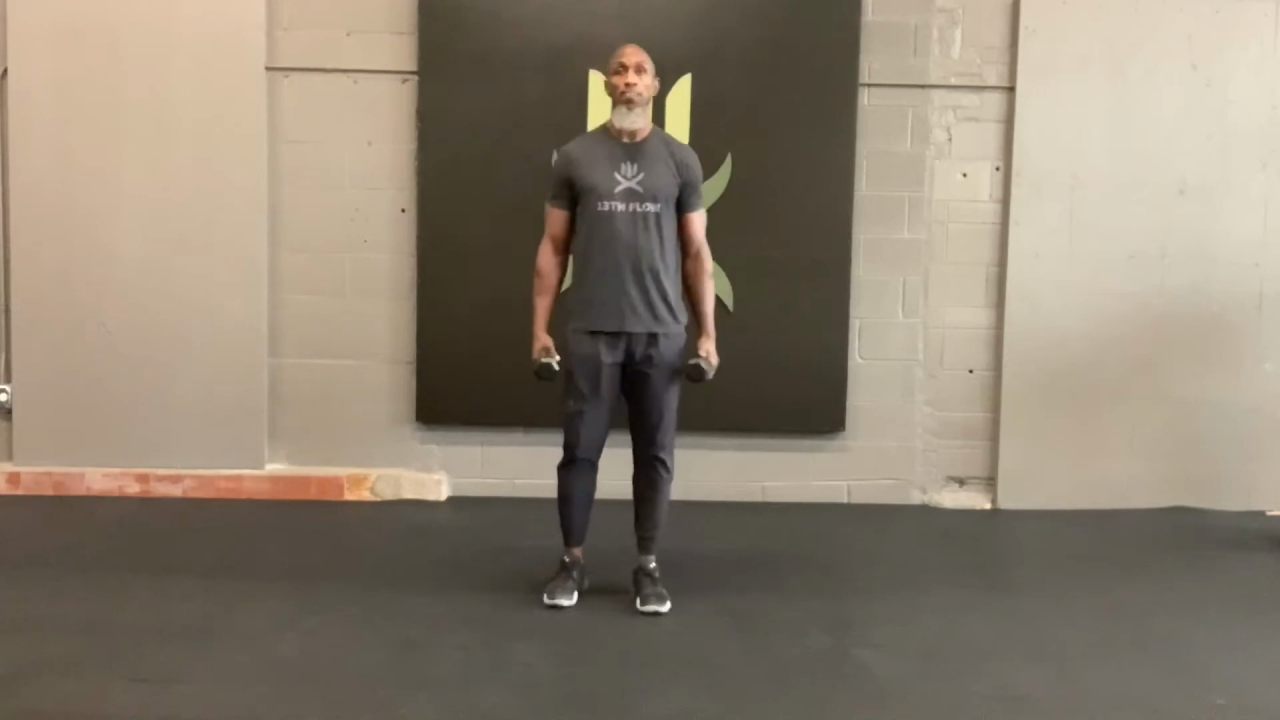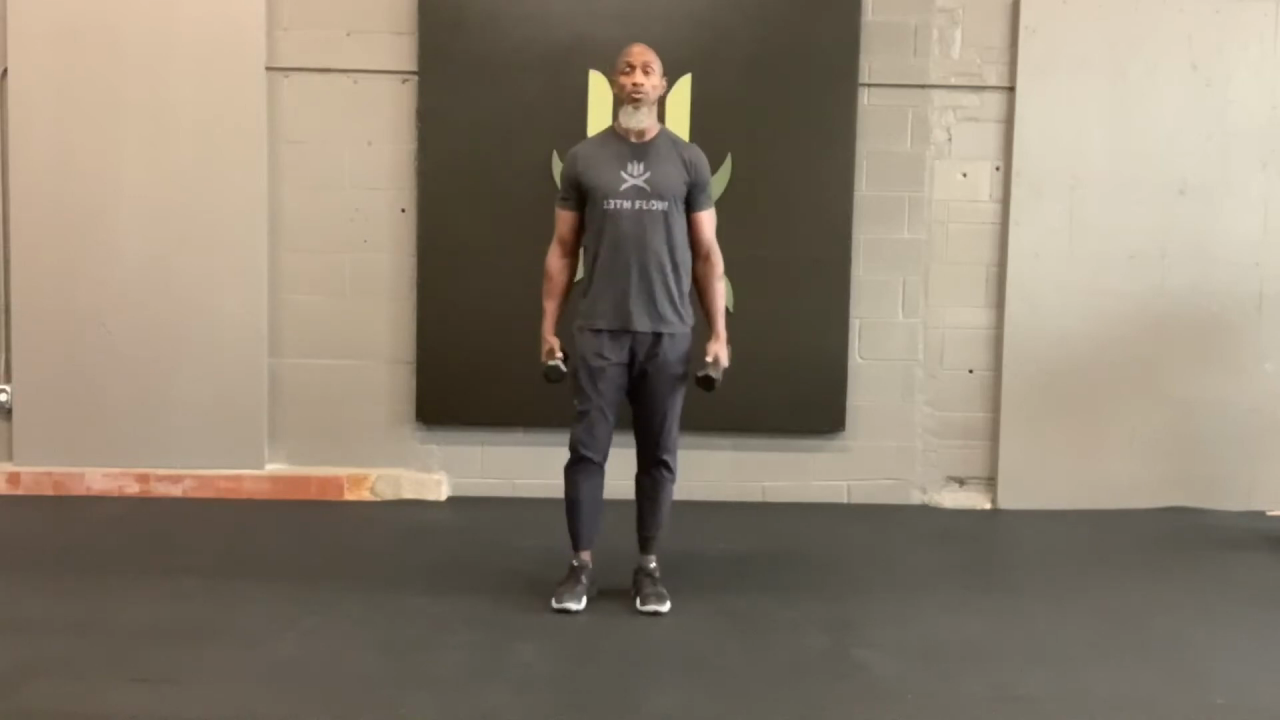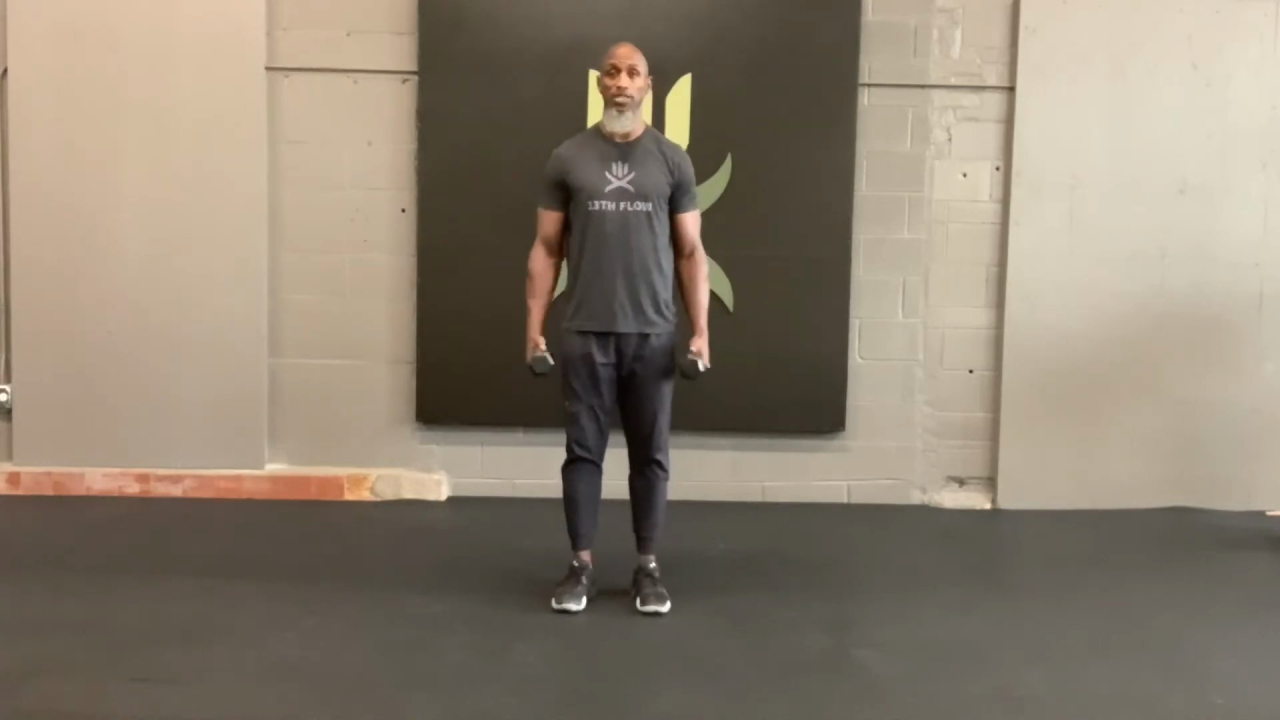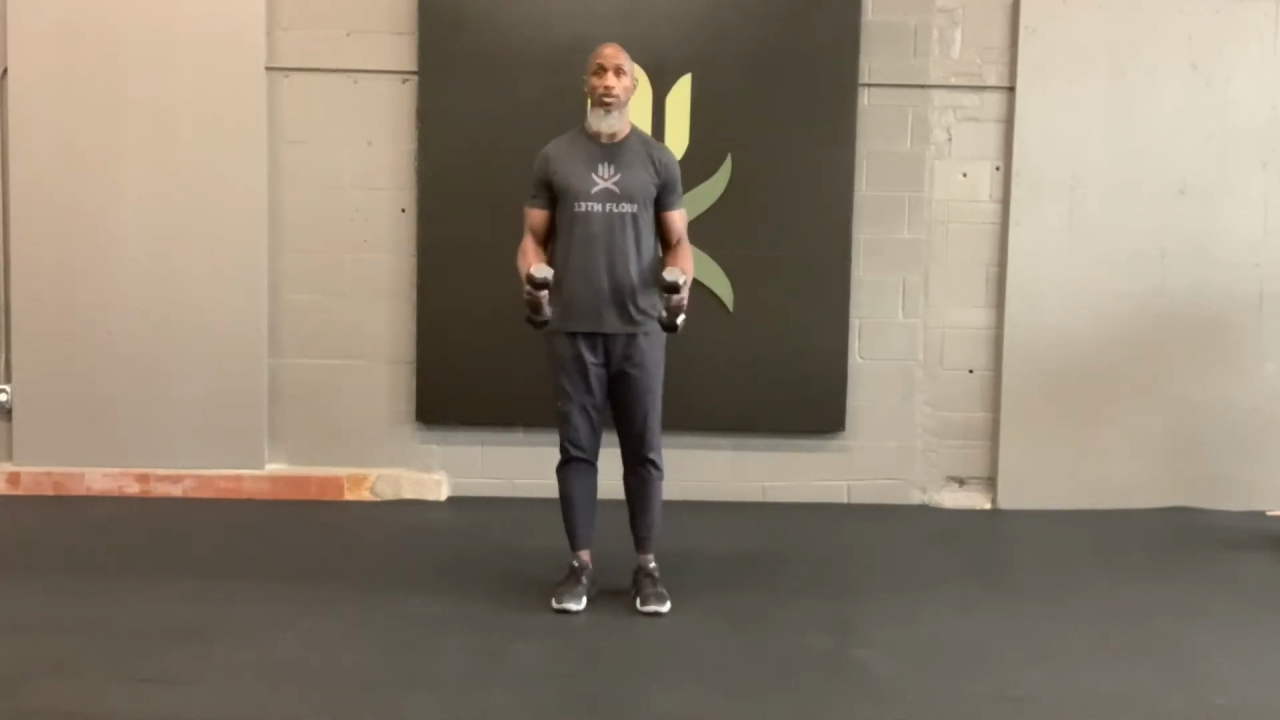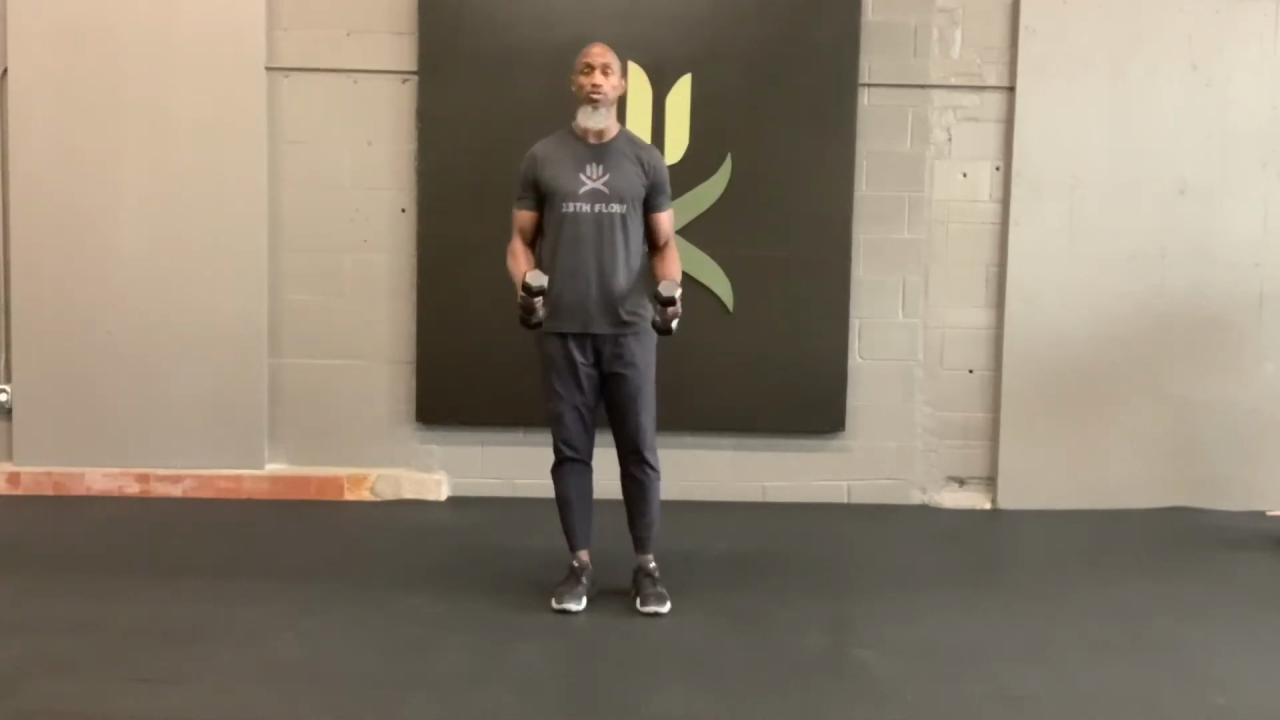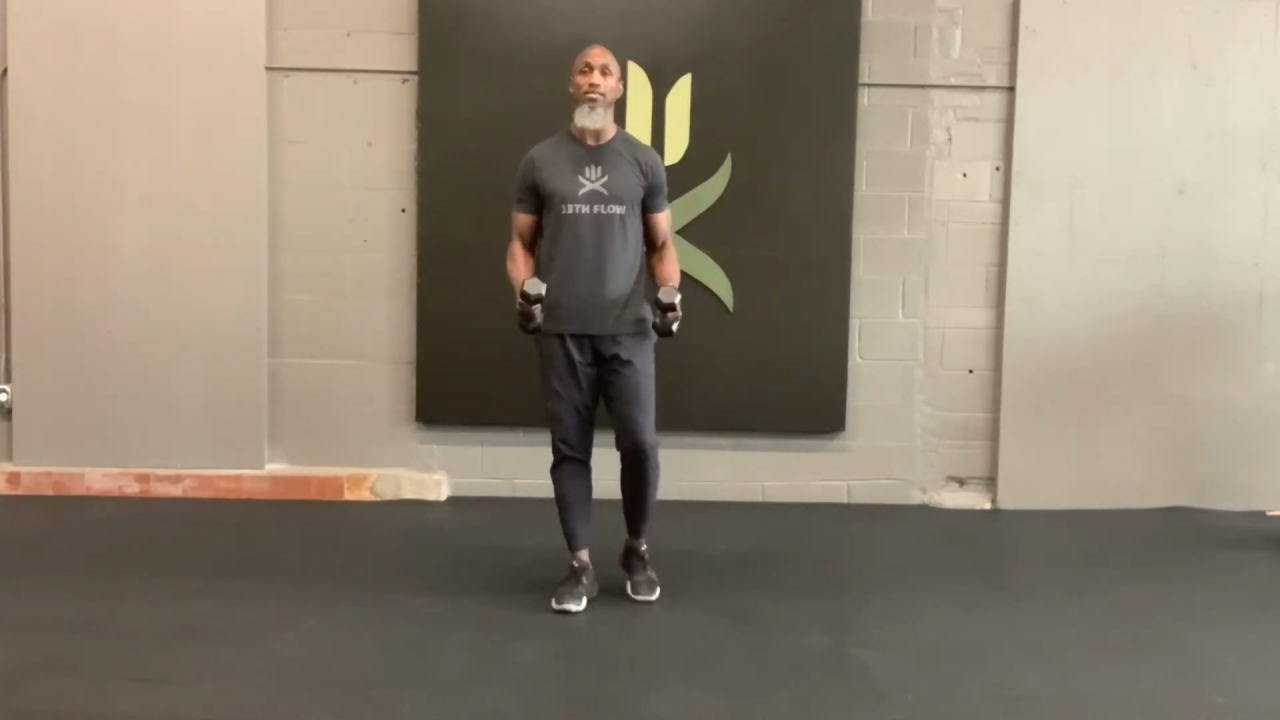
dt=0.5s
person 1, frame 1
left shoulder: (680, 160)
right shoulder: (575, 156)
left elbow: (696, 252)
right elbow: (553, 247)
left wrist: (707, 333)
right wrist: (540, 326)
left hip: (661, 333)
right hip: (592, 331)
left knee: (655, 453)
right knee: (580, 449)
left ankle: (646, 565)
right ankle: (573, 560)
person 1, frame 2
left shoulder: (689, 160)
right shoulder: (584, 158)
left elbow: (707, 252)
right elbow: (563, 250)
left wrist: (719, 333)
right wrist: (548, 327)
left hip: (667, 332)
right hip: (598, 330)
left knee: (658, 455)
right knee: (586, 450)
left ankle: (648, 566)
right ankle: (581, 564)
person 1, frame 3
left shoulder: (672, 160)
right shoulder: (568, 157)
left elbow: (690, 251)
right elbow: (546, 247)
left wrist: (700, 329)
right wrist: (534, 325)
left hip: (653, 333)
right hip: (585, 332)
left knee: (650, 453)
right knee: (583, 450)
left ankle: (647, 566)
right ankle: (581, 564)
person 1, frame 4
left shoulder: (658, 159)
right shoulder: (555, 157)
left elbow: (677, 240)
right elbow: (535, 236)
left wrist: (681, 280)
right wrist: (532, 278)
left hip: (639, 328)
right hip: (574, 329)
left knee: (643, 450)
right knee: (577, 448)
left ankle: (646, 565)
right ankle: (581, 564)
person 1, frame 5
left shoulder: (646, 160)
right shoulder: (542, 158)
left elbow: (664, 242)
right elbow: (522, 237)
left wrist: (670, 288)
right wrist: (524, 280)
left hip: (630, 329)
right hip: (563, 329)
left knee: (639, 450)
right knee: (571, 449)
left ankle: (646, 566)
right ankle: (580, 564)
person 1, frame 6
left shoulder: (644, 161)
right shoulder: (540, 160)
left elbow: (661, 243)
right elbow: (521, 242)
left wrist: (670, 291)
right wrist: (523, 287)
left hip: (628, 330)
right hip: (562, 331)
left knee: (639, 444)
right knee: (569, 451)
left ankle: (637, 548)
right ankle: (581, 565)
